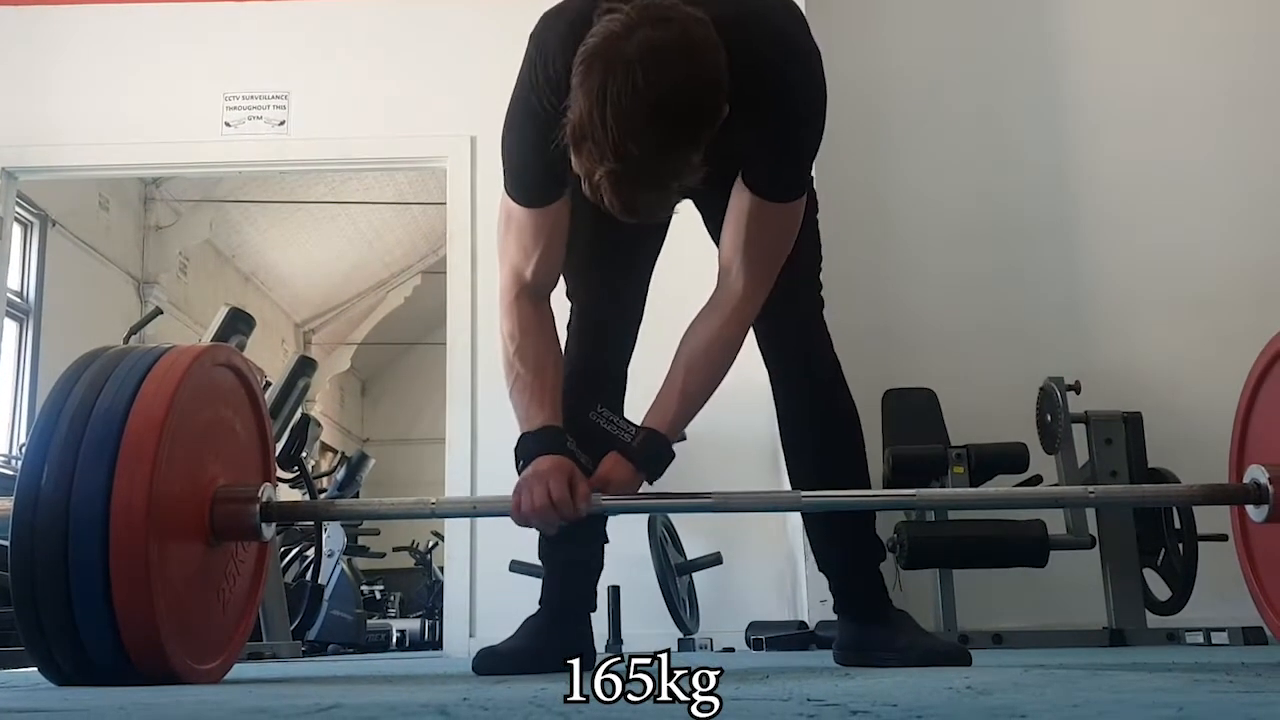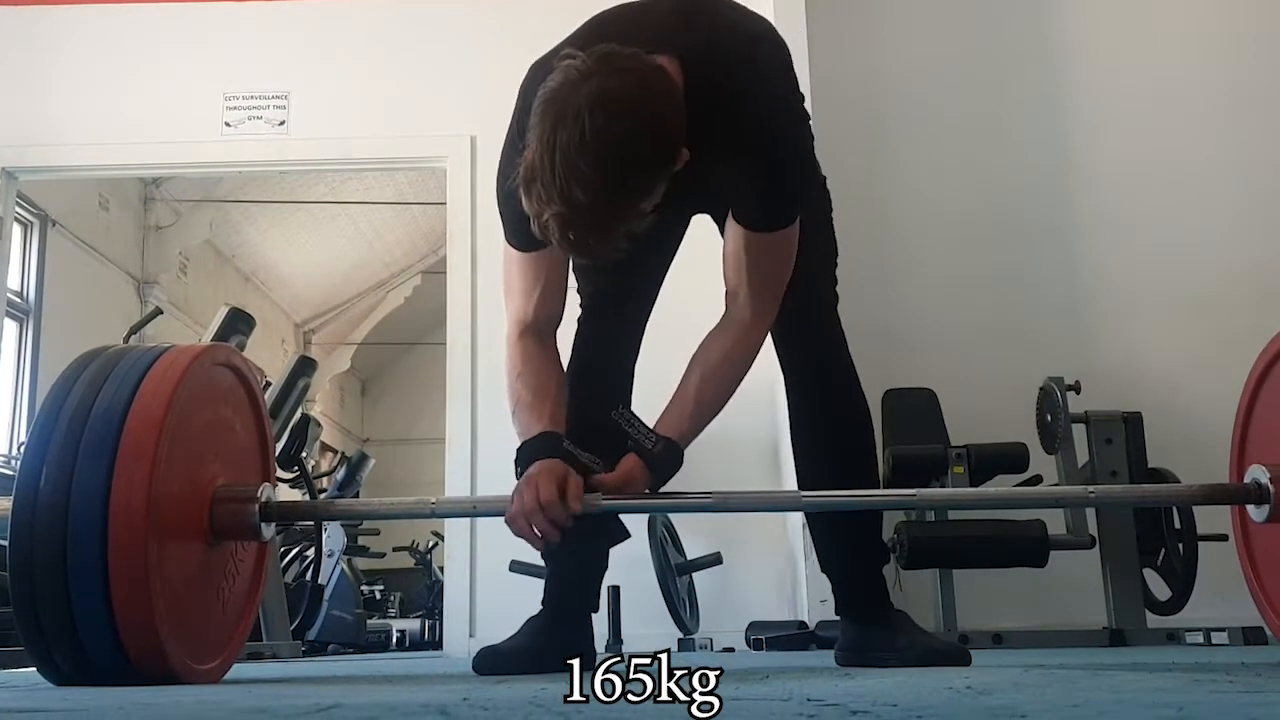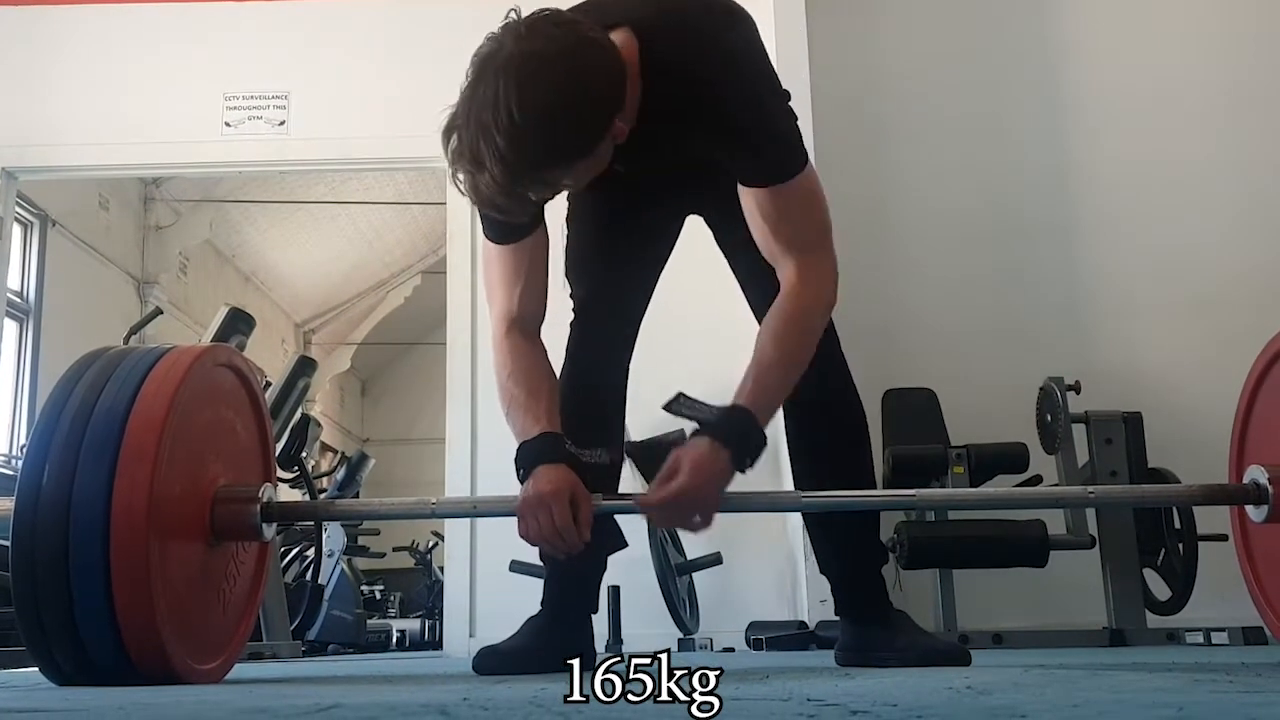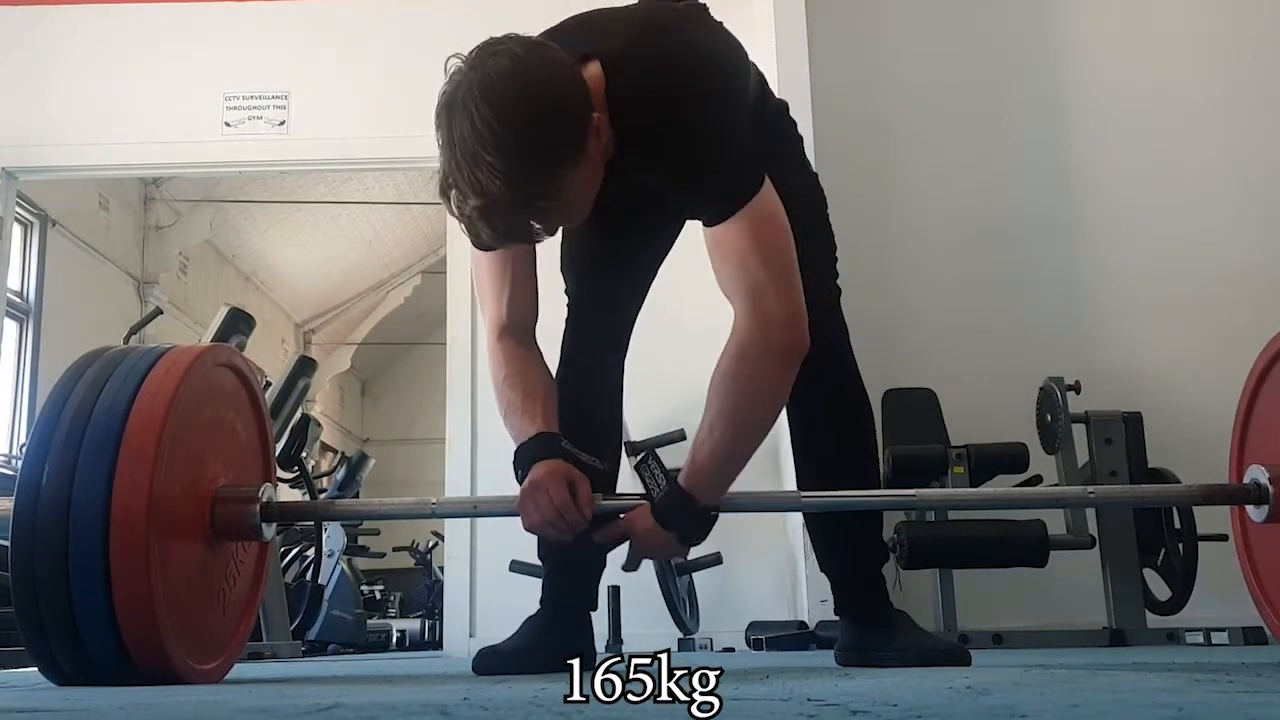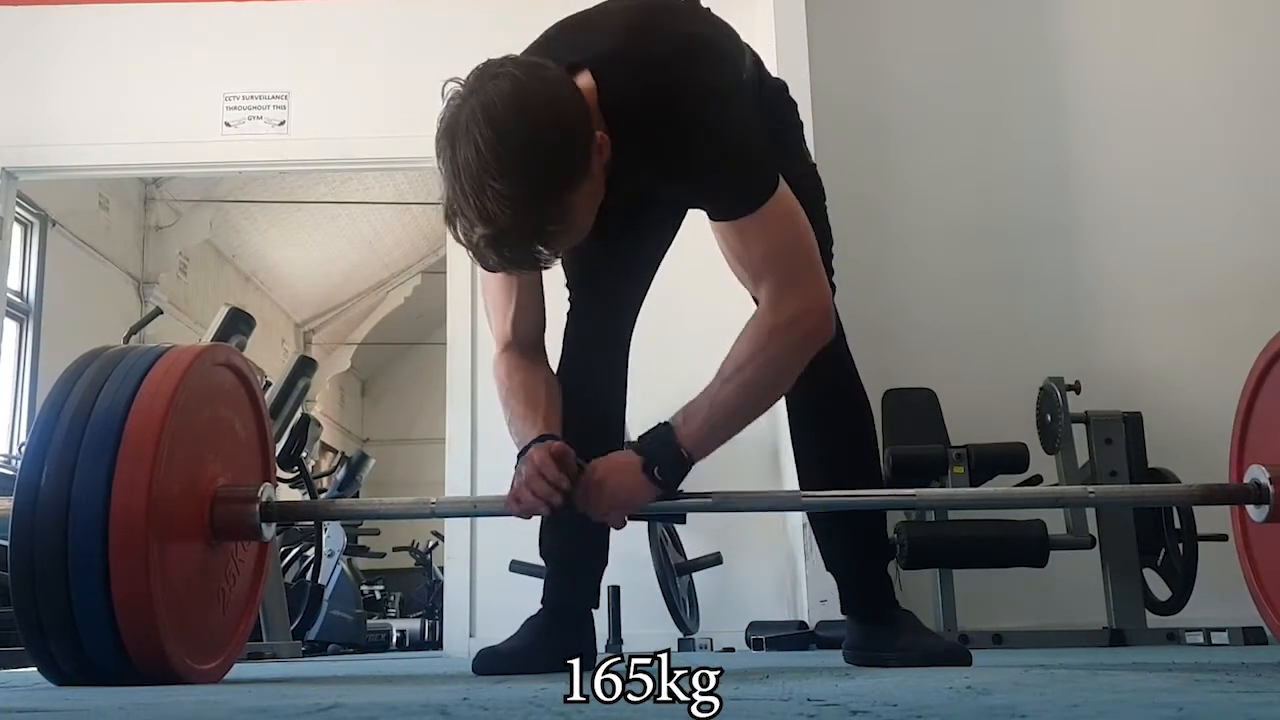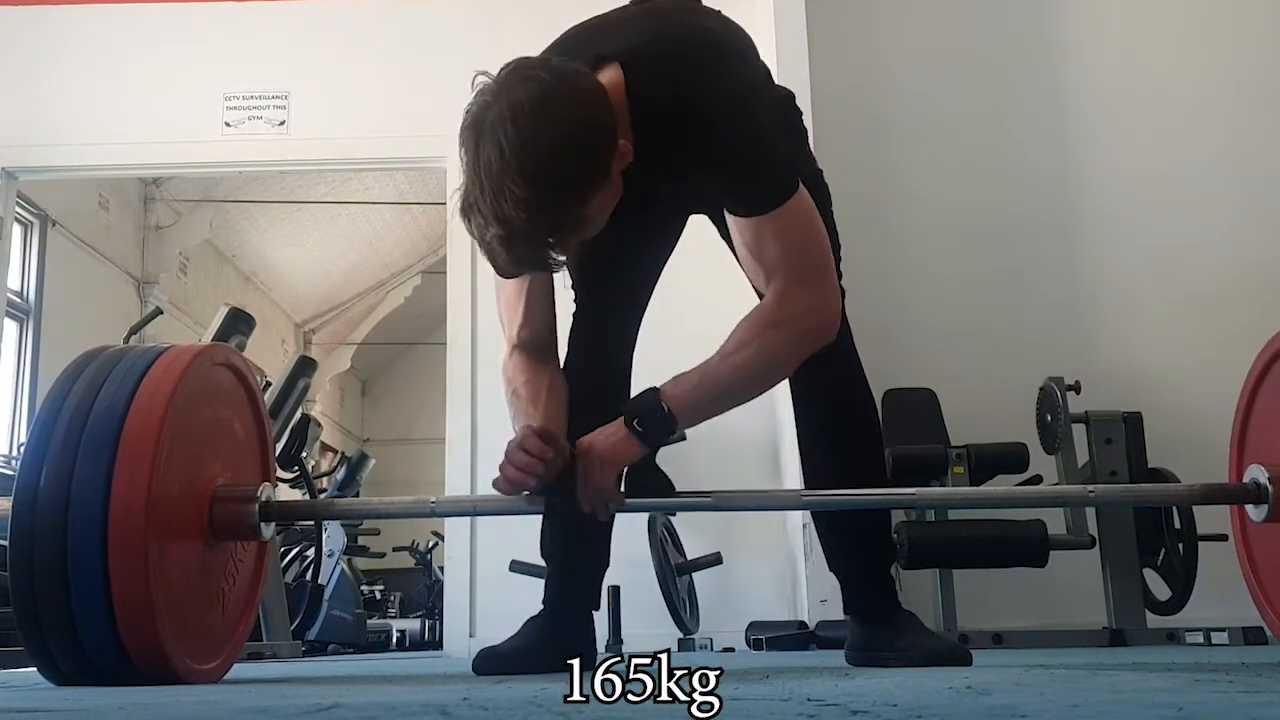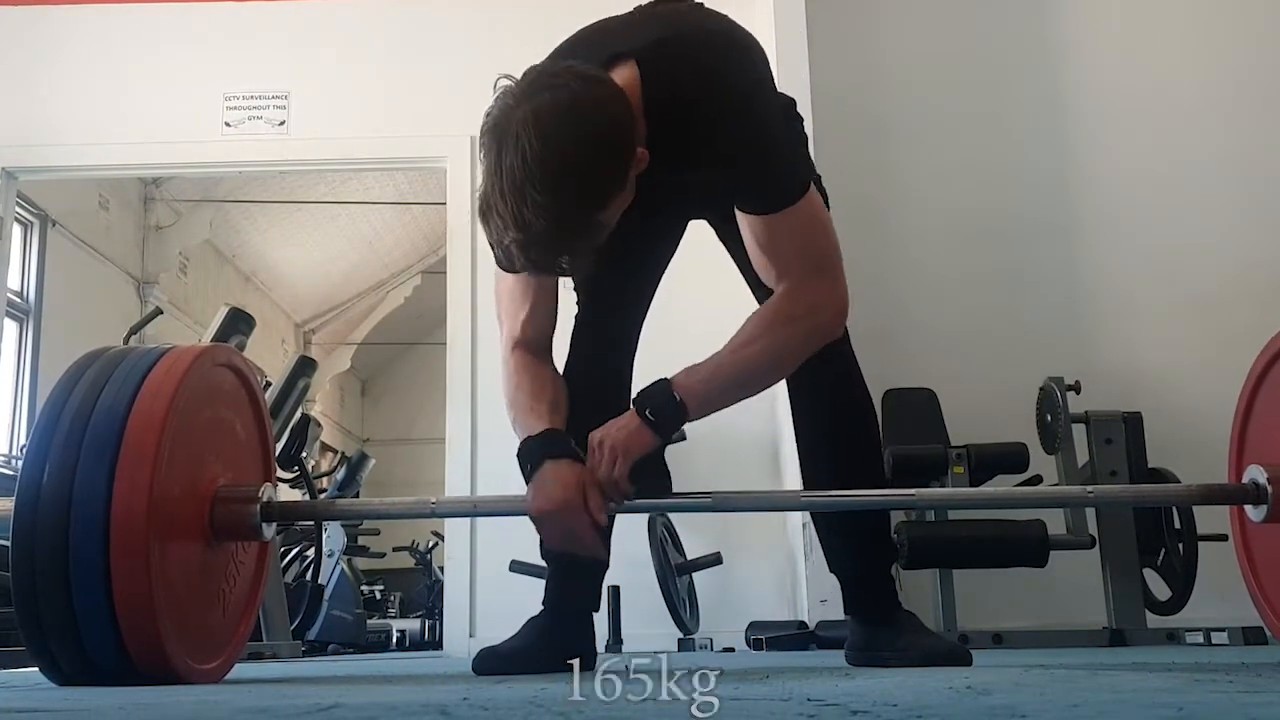
dt=0.4s
person 1, frame 1
left shoulder: (780, 64)
right shoulder: (552, 73)
left elbow: (740, 289)
right elbow: (525, 290)
left wrist: (646, 446)
right wrist: (543, 442)
left hip: (746, 149)
right hip: (605, 138)
left knee: (797, 336)
right knee: (596, 335)
left ankle: (865, 611)
right ankle: (562, 616)
person 1, frame 2
left shoulder: (754, 99)
right shoulder: (541, 134)
left elbow: (748, 314)
right elbow: (530, 329)
left wrist: (656, 454)
right wrist: (542, 452)
left hip: (744, 148)
right hip: (602, 155)
left knee: (812, 340)
right knee: (602, 333)
left ankle: (868, 614)
right ankle: (565, 617)
person 1, frame 3
left shoulder: (717, 63)
right shoulder: (506, 131)
left elbow: (810, 273)
right elbow: (514, 324)
left wrist: (729, 439)
right wrist: (541, 456)
left hip: (737, 158)
right hip: (622, 179)
left knee: (810, 346)
right knee: (596, 336)
left ankle: (867, 613)
right ankle: (565, 618)
person 1, frame 4
left shoulder: (691, 94)
right shoulder: (501, 154)
left elbow: (775, 326)
right elbow: (508, 333)
left wrist: (683, 509)
right wrist: (539, 452)
left hip: (747, 142)
right hip: (620, 172)
left knee: (817, 345)
right knee: (590, 334)
left ankle: (866, 614)
right ankle: (564, 618)
person 1, frame 5
left shoulder: (693, 97)
right shoulder: (502, 162)
left elbow: (797, 309)
right elbow: (517, 345)
left wrist: (660, 460)
right wrist: (537, 444)
left hip: (747, 125)
right hip: (624, 152)
left knee: (816, 345)
right knee: (592, 332)
left ankle: (873, 612)
right ankle: (565, 616)
person 1, frame 6
left shoulder: (717, 96)
right shoulder: (517, 163)
left elbow: (810, 306)
right elbow: (529, 346)
left wrist: (646, 421)
right wrist: (537, 432)
left hip: (736, 138)
right hip: (632, 143)
left knee: (822, 344)
right knee: (596, 331)
left ankle: (875, 613)
right ankle: (566, 617)
person 1, frame 7
left shoulder: (725, 94)
right shoulder: (525, 161)
left elbow: (818, 300)
right elbow: (522, 344)
left wrist: (661, 409)
right wrist: (546, 453)
left hip: (734, 148)
left knee: (820, 349)
right knee: (598, 334)
left ankle: (875, 613)
right ankle: (567, 616)
